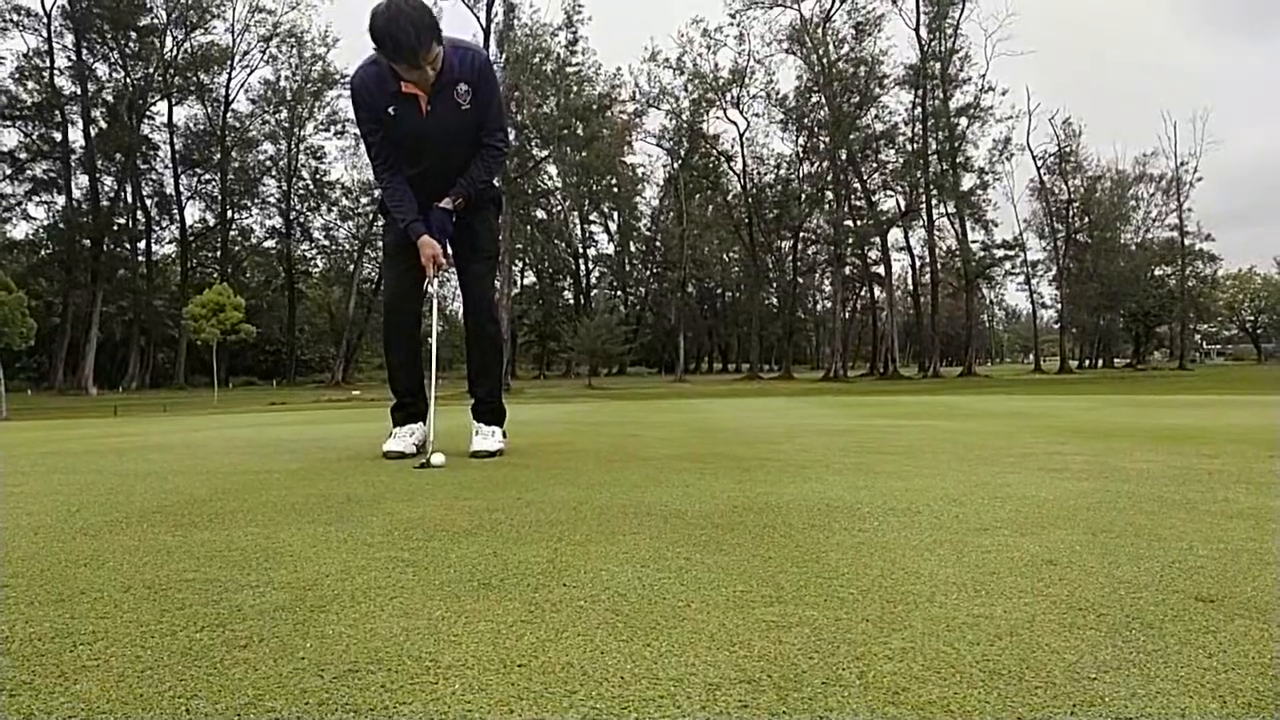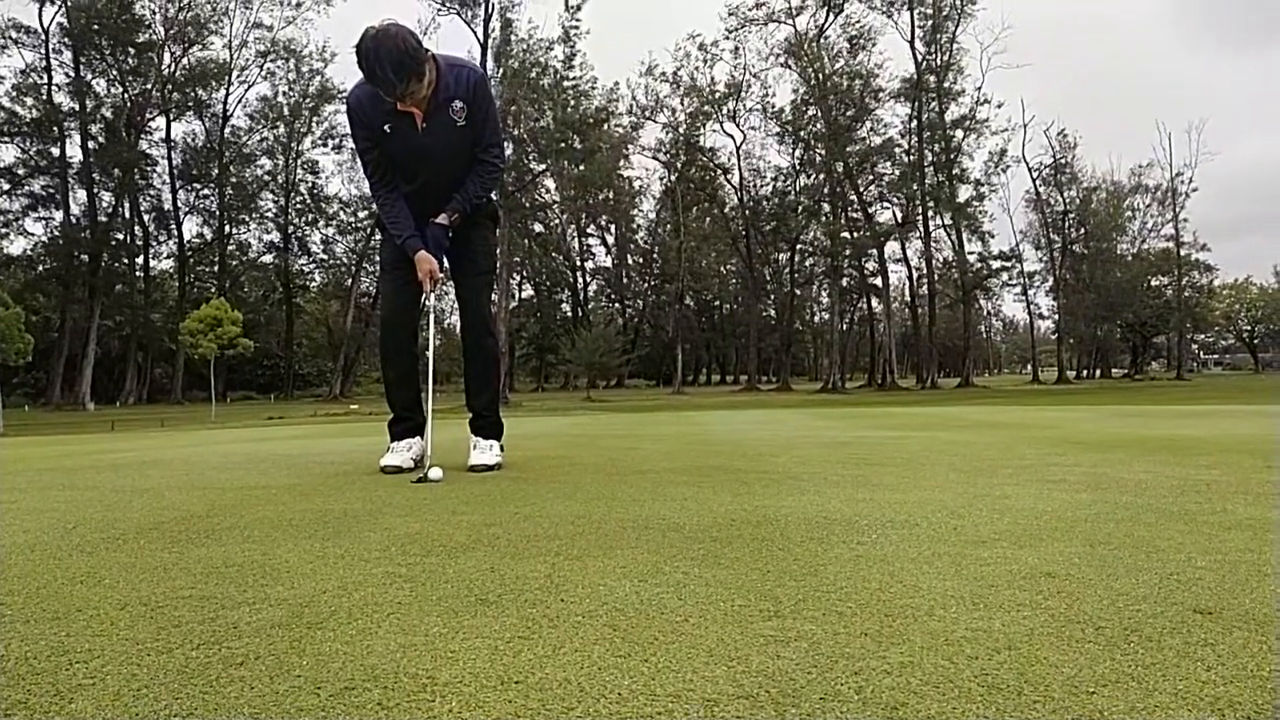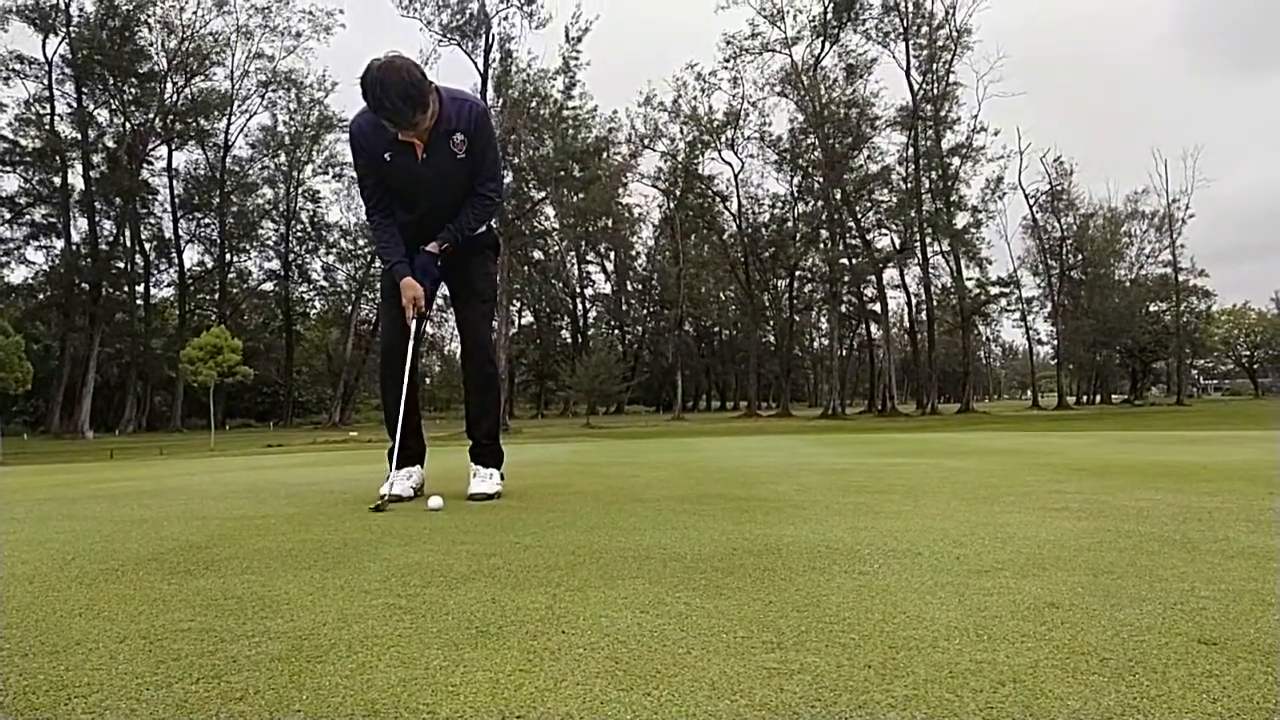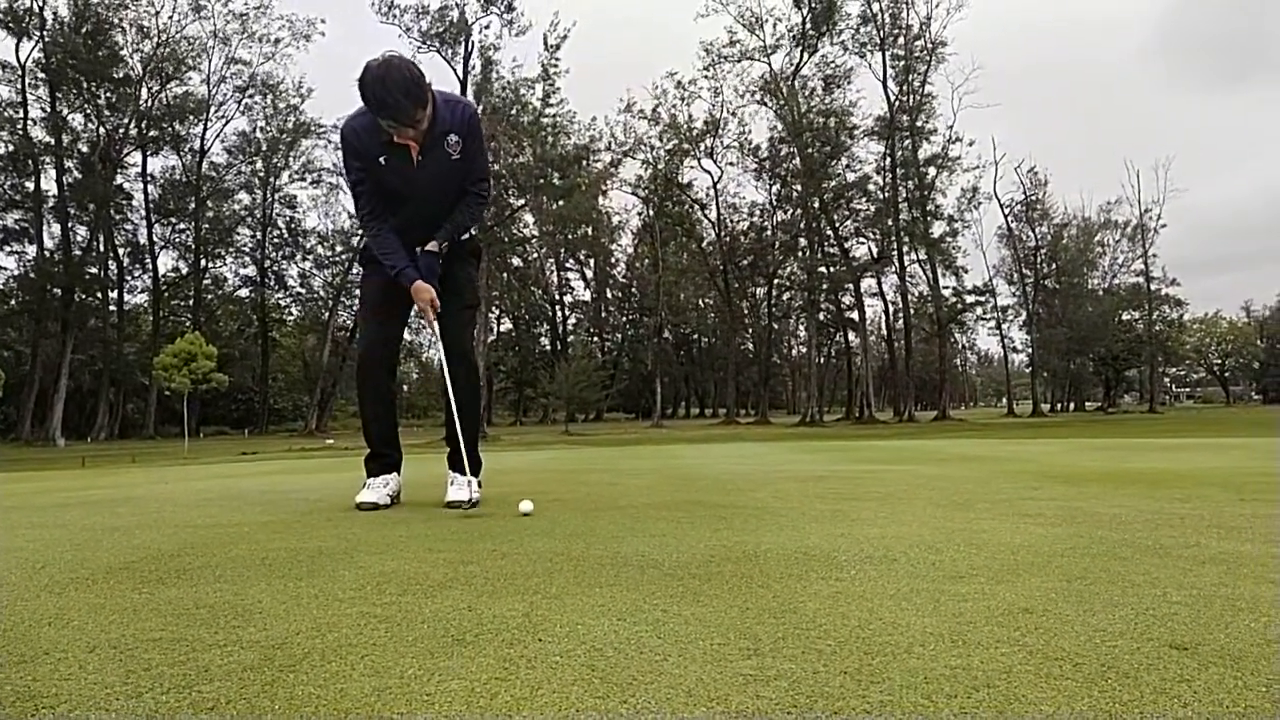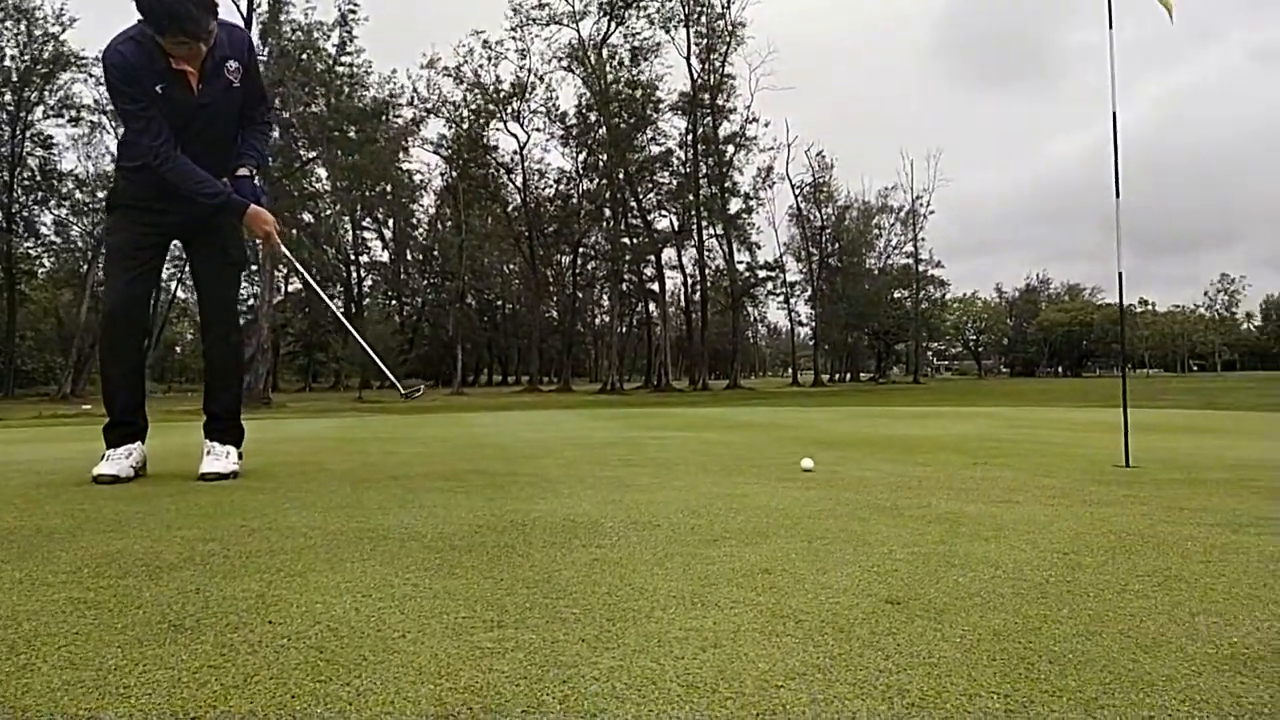
dt=1s
person 1, frame 1
left shoulder: (473, 63)
right shoulder: (367, 83)
left elbow: (496, 144)
right elbow: (386, 169)
left wrist: (454, 201)
right wrist: (418, 232)
left hip: (471, 197)
right hip: (407, 205)
left knee: (480, 301)
right knee: (398, 305)
left ankle: (488, 420)
right ankle: (408, 420)
person 1, frame 2
left shoulder: (469, 80)
right shoulder: (362, 103)
left elbow: (492, 160)
right elbow: (383, 186)
left wrist: (449, 216)
right wrist: (415, 248)
left hip: (468, 213)
right hip: (404, 221)
left knee: (477, 317)
right knee: (395, 320)
left ankle: (487, 433)
right ankle: (406, 434)
person 1, frame 3
left shoulder: (471, 113)
right shoulder: (364, 131)
left elbow: (489, 195)
right elbow: (378, 212)
left wrist: (440, 246)
right wrist: (402, 274)
left hip: (467, 243)
right hip: (405, 250)
left knee: (478, 345)
right knee: (394, 349)
left ankle: (487, 462)
right ankle: (407, 463)
person 1, frame 4
left shoulder: (461, 115)
right shoulder: (356, 134)
left elbow: (477, 192)
right elbow: (373, 219)
left wrist: (437, 246)
right wrist: (410, 279)
left hip: (451, 251)
right hip: (389, 255)
left knee: (461, 353)
right knee: (374, 355)
left ankle: (464, 470)
right ankle: (384, 470)
person 1, frame 5
left shoulder: (237, 42)
right shoulder: (123, 58)
left elbow: (258, 116)
right elbow: (161, 154)
left wrist: (245, 173)
right wrist: (240, 206)
left hip: (217, 196)
right hip: (143, 197)
left knee: (220, 312)
right knee: (121, 311)
left ankle: (223, 439)
right ankle: (126, 440)
